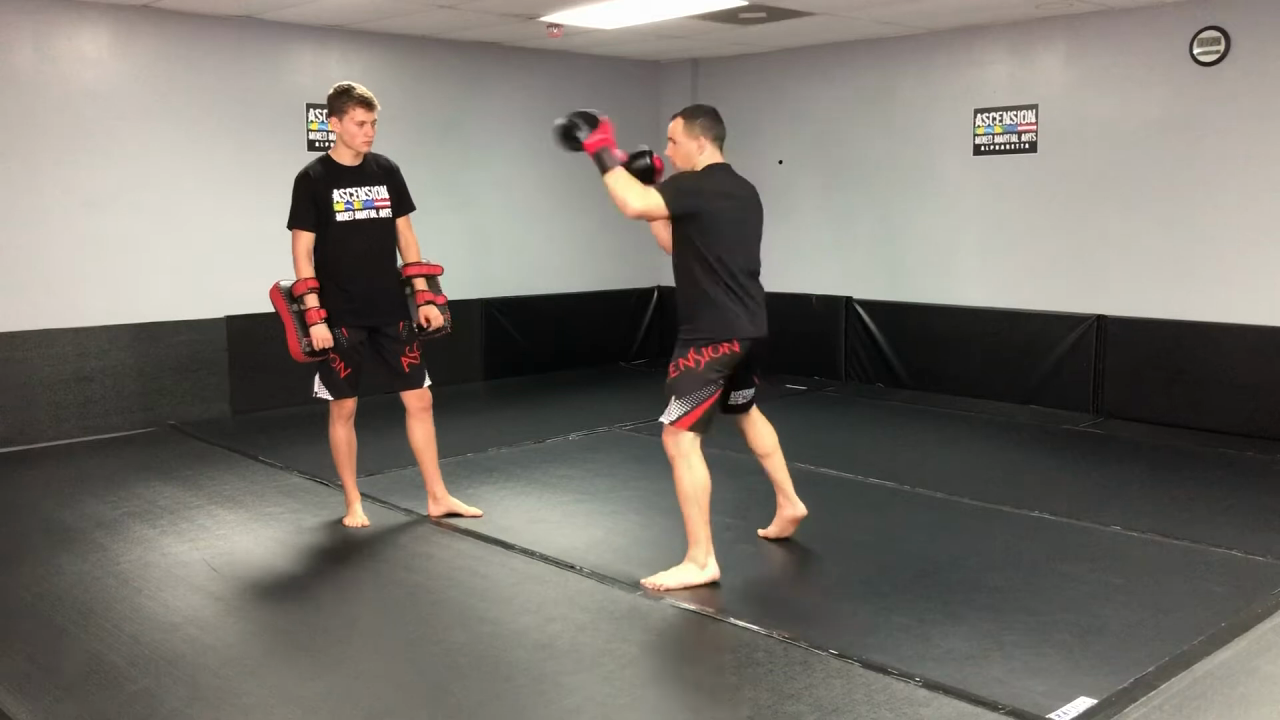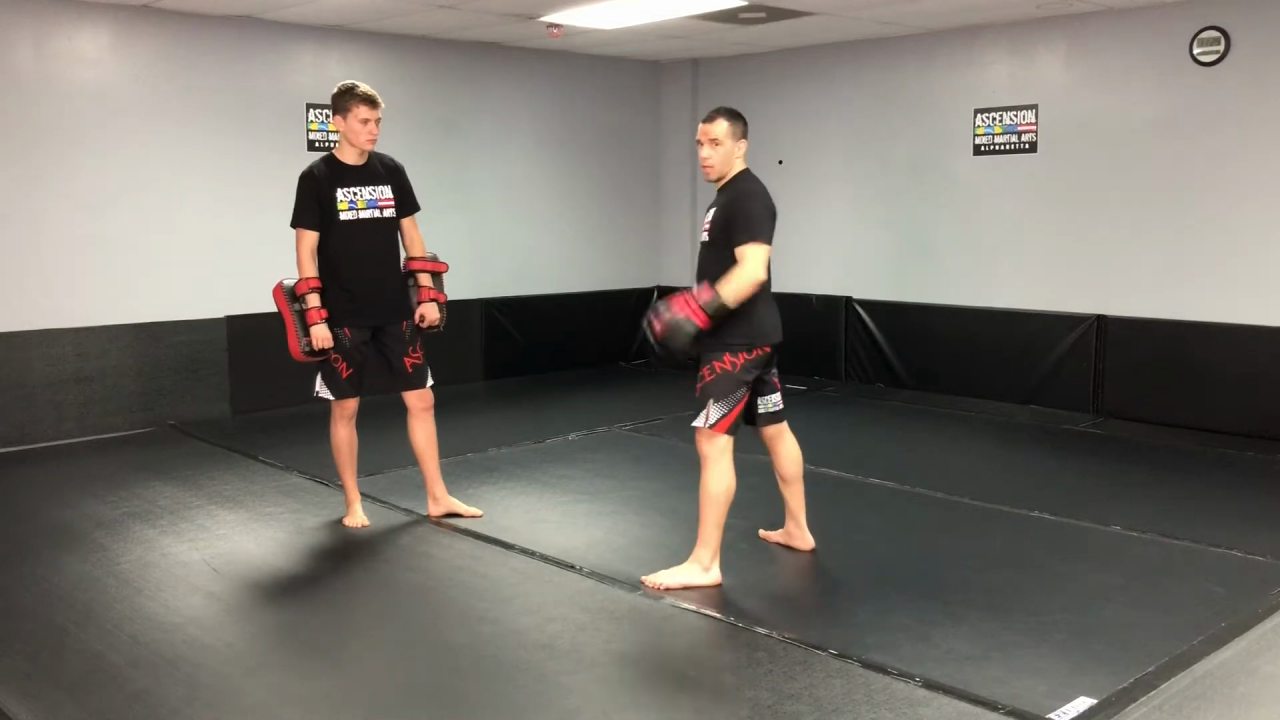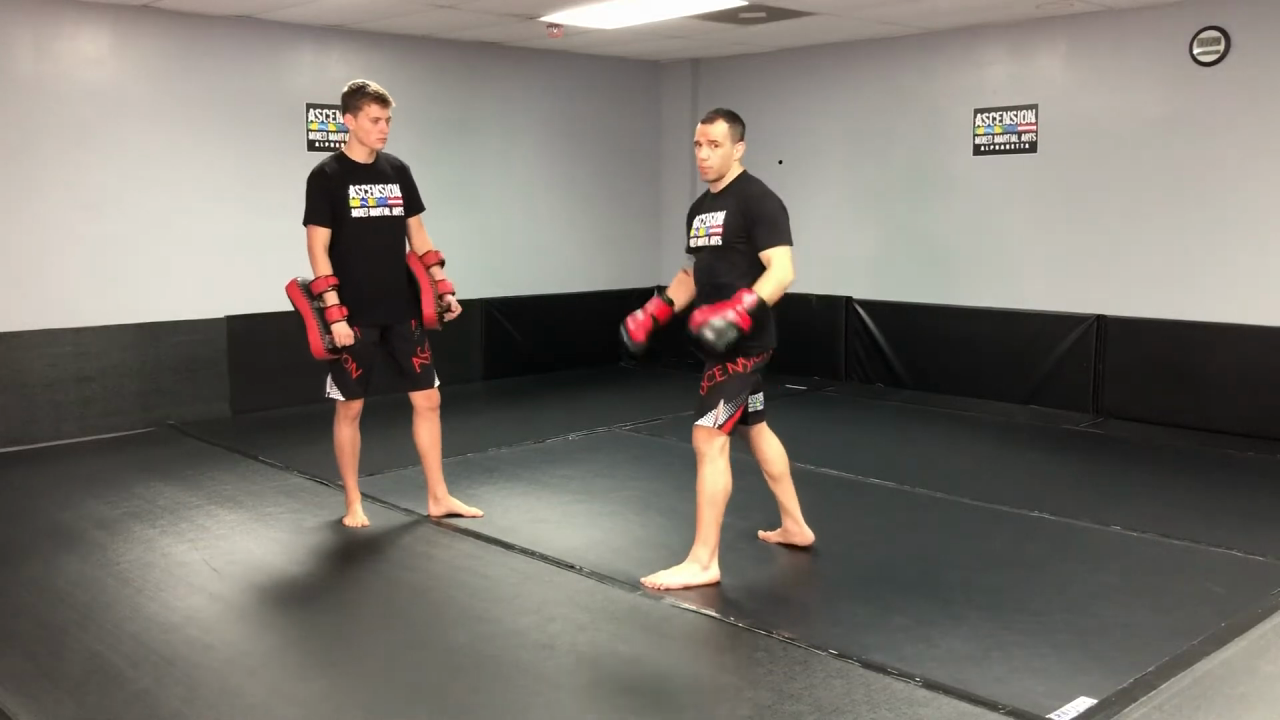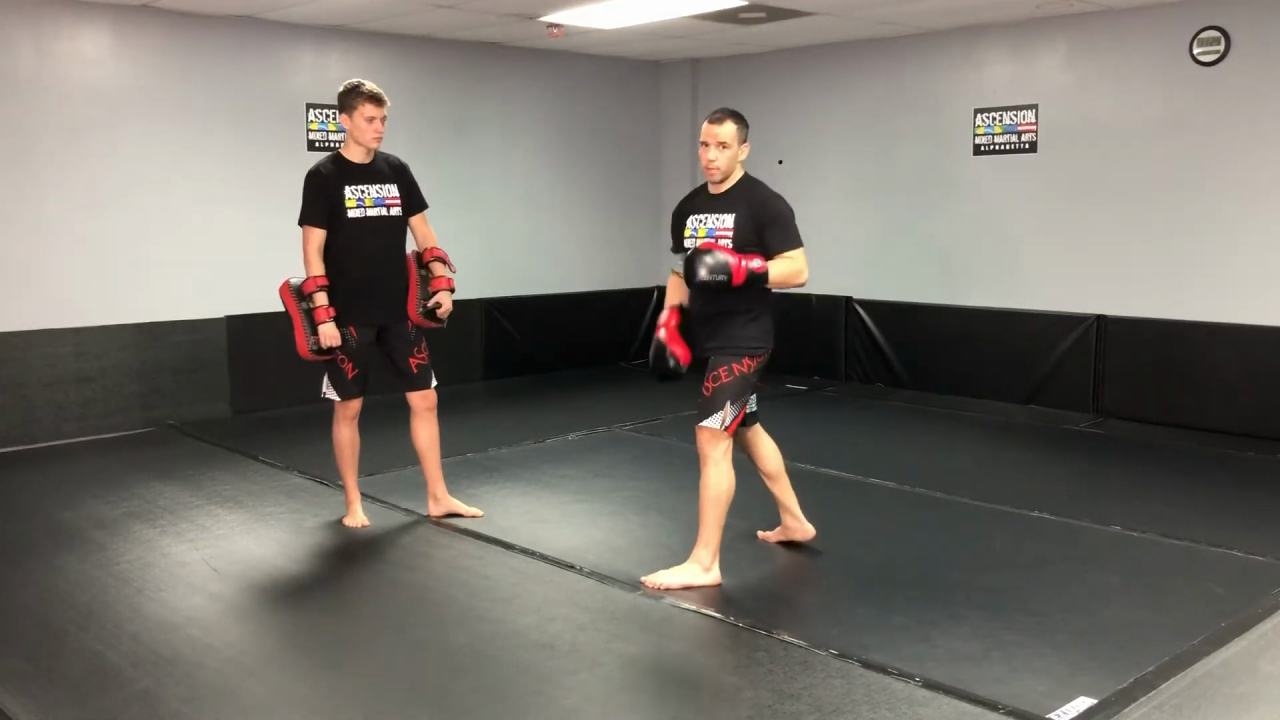
dt=0.7s
person 1, frame 1
left shoulder: (697, 186)
right shoulder: (744, 192)
left elbow: (634, 205)
left wrist: (604, 152)
right wrist: (652, 205)
left hip: (713, 334)
right hip: (747, 325)
left knee: (679, 438)
right knee: (746, 413)
left ankle: (701, 561)
right ankle: (787, 505)
person 1, frame 2
left shoulder: (746, 196)
right shoulder: (732, 195)
left elbow: (752, 271)
left wrist: (698, 310)
right wrist: (687, 304)
left hip: (739, 339)
right hip: (755, 334)
left knee: (713, 441)
right knee: (774, 427)
left ankle: (704, 563)
right ankle: (797, 529)
person 1, frame 3
left shoulder: (758, 200)
right shoulder: (700, 207)
left elbow: (781, 271)
right elbow: (692, 274)
left wrist: (738, 312)
right wrist: (655, 311)
left hip: (741, 341)
right hip: (719, 338)
left knee: (709, 439)
right knee: (755, 428)
left ankle: (703, 561)
right ankle: (794, 525)
person 1, frame 4
left shoulder: (764, 203)
right shoulder: (688, 207)
left elbow: (797, 271)
right elbow: (679, 275)
left wrist: (739, 269)
right wrist: (668, 324)
left hip: (742, 340)
right hip: (710, 339)
left knee: (711, 440)
right knee: (747, 429)
left ankle: (704, 562)
right ankle: (794, 520)
person 2, frame 1
left shoulder: (387, 170)
right shoulder: (313, 179)
left elbow: (406, 237)
right elbow: (303, 253)
left wrist: (424, 296)
right wrist: (315, 315)
left hip: (392, 311)
right hip: (341, 317)
left knee: (419, 399)
right knee: (343, 409)
left ankle: (438, 497)
right ankle: (353, 503)
person 2, frame 2
left shoulder: (391, 170)
right shoulder: (317, 178)
left elbow: (410, 235)
right elbow: (306, 251)
left wrist: (427, 294)
right wrist: (315, 315)
left hip: (395, 311)
right hip: (344, 316)
left knee: (421, 399)
right knee: (345, 408)
left ankle: (437, 496)
right ankle: (353, 503)
person 2, frame 3
left shoulder: (397, 169)
right shoulder: (327, 176)
left elbow: (417, 235)
right elbow: (318, 248)
right wrist: (334, 312)
left hip: (403, 310)
right hip: (355, 315)
left knee: (427, 398)
right knee: (350, 408)
left ankle: (438, 497)
right ankle: (354, 503)
person 2, frame 4
left shoulder: (396, 169)
right shoulder: (324, 176)
left elbow: (422, 231)
right elbow: (313, 249)
left wrist: (442, 283)
right wrist: (323, 314)
left hip: (400, 310)
right hip: (349, 316)
left knee: (425, 399)
right knee: (348, 407)
left ankle: (438, 497)
right ankle: (353, 503)
